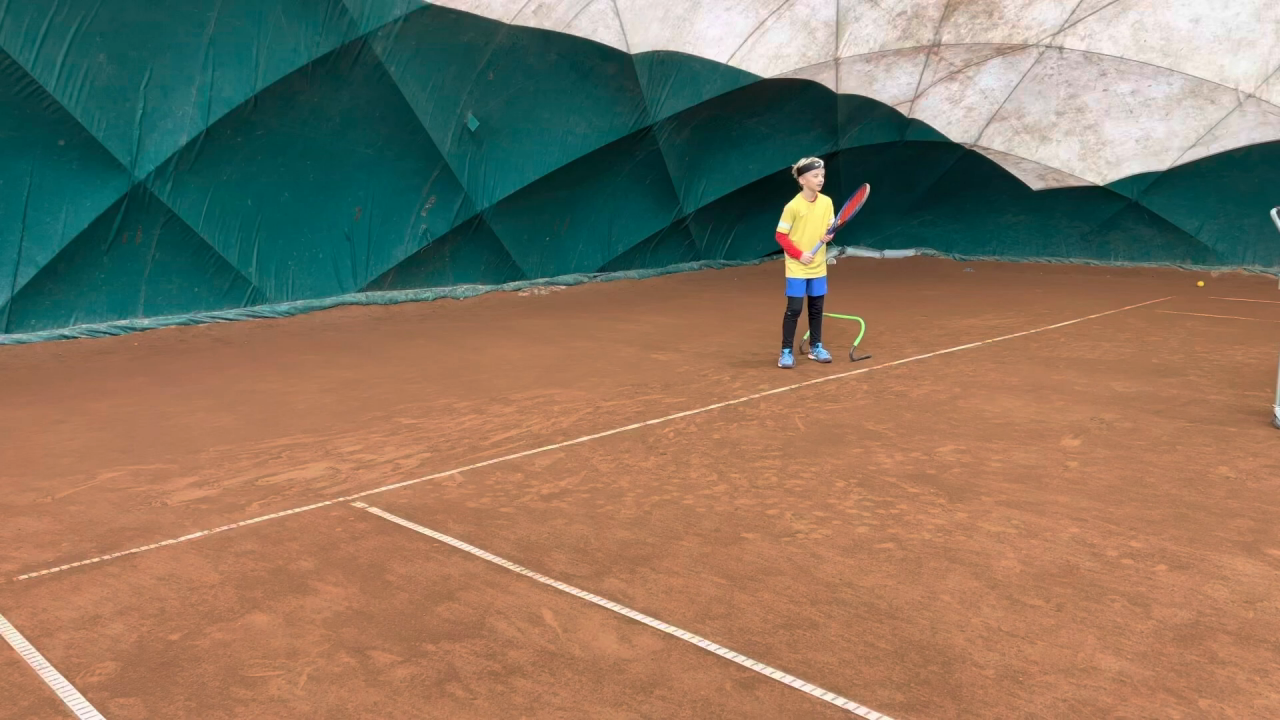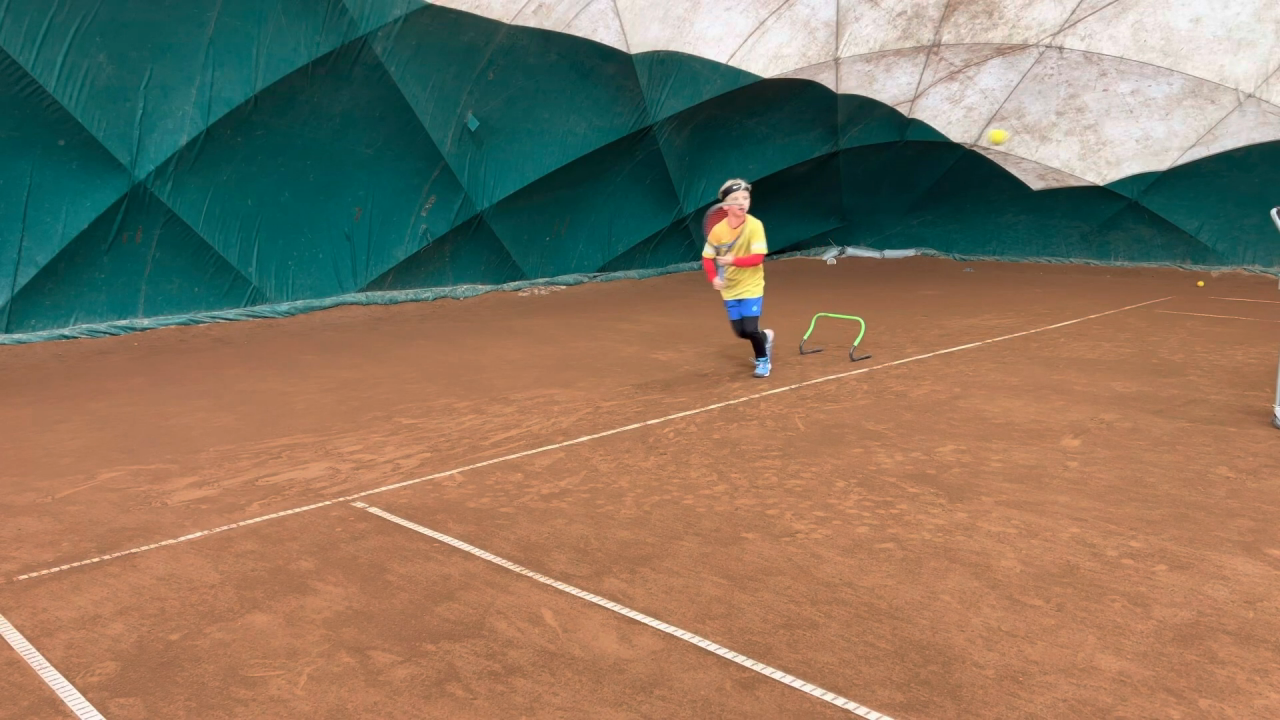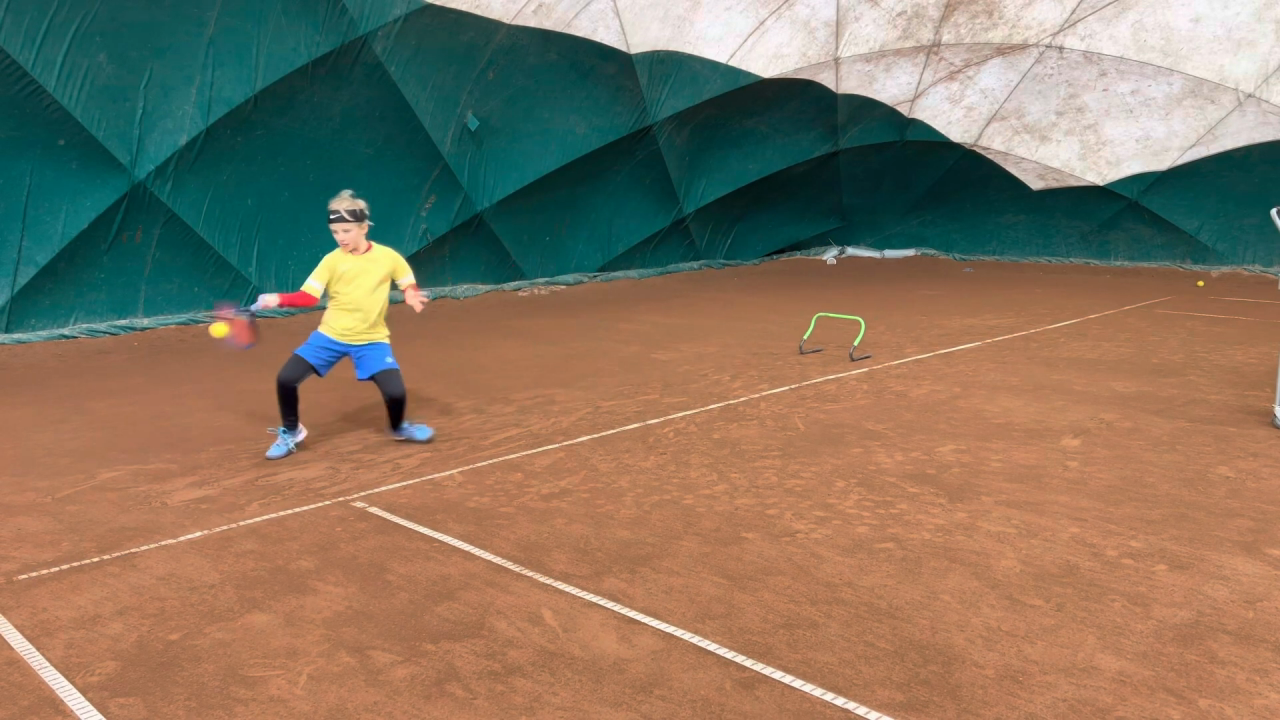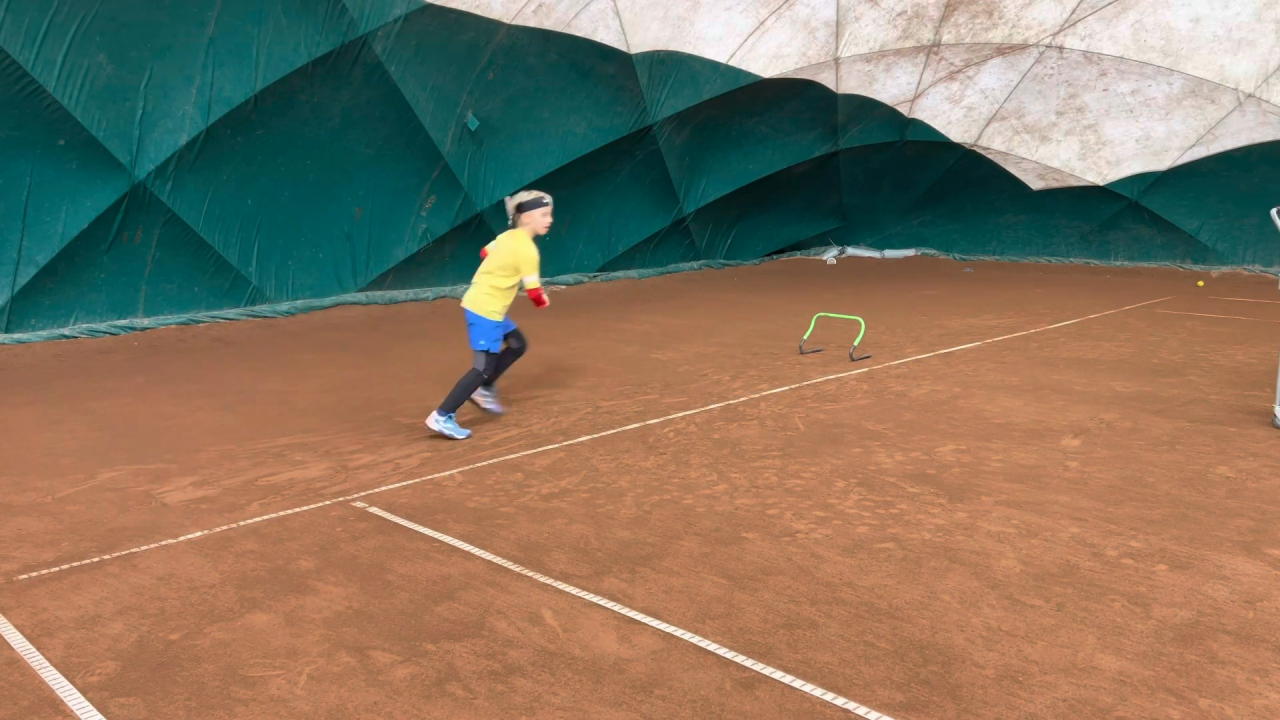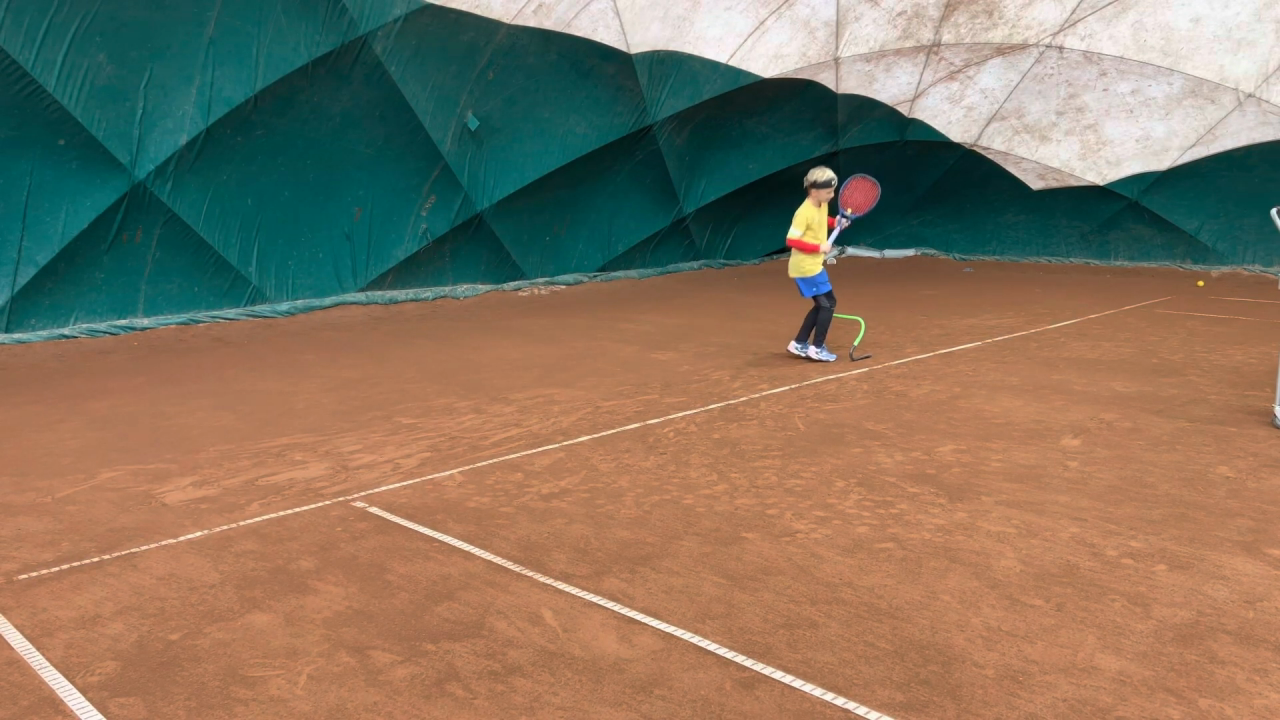
dt=1s
person 1, frame 1
left shoulder: (826, 202)
right shoulder: (793, 206)
left elbow: (830, 228)
right elbow: (780, 235)
left wrist: (828, 235)
right wrist: (799, 254)
left hip: (818, 267)
right hip: (797, 268)
left knee: (816, 307)
right knee: (794, 309)
left ankle: (816, 347)
right ankle: (786, 351)
person 1, frame 2
left shoulder: (755, 225)
right shoulder: (717, 229)
left elbow: (758, 258)
right elbow: (708, 259)
left wrist: (733, 260)
right wrist: (714, 278)
left hip: (750, 285)
right hip: (728, 286)
left knee: (750, 328)
right knee: (742, 331)
left ankle: (762, 359)
right ankle: (764, 336)
person 1, frame 3
left shoulder: (389, 256)
right shoulder: (330, 260)
left elbow: (409, 285)
right elbow: (307, 297)
left wrist: (413, 295)
right wrist: (279, 299)
left hip: (371, 339)
right hip: (332, 334)
left knee: (395, 392)
right knee: (287, 379)
left ankle: (398, 426)
right ankle: (290, 430)
person 1, frame 4
left shoulder: (506, 237)
right shoulder: (528, 251)
left elbow: (485, 253)
right elbow: (534, 292)
right wrist: (543, 300)
left hip: (474, 305)
right hip: (487, 309)
left knee: (518, 345)
right knee: (484, 367)
left ankle: (483, 389)
right ankle: (442, 416)
person 1, frame 5
left shoulder: (823, 204)
right shoulder: (804, 213)
right elbow: (792, 241)
left wrist: (836, 223)
right wrist: (817, 247)
left hip: (815, 264)
right hip: (805, 267)
left knee: (822, 304)
right knee: (828, 302)
left ankle: (800, 345)
right ankle: (817, 348)
